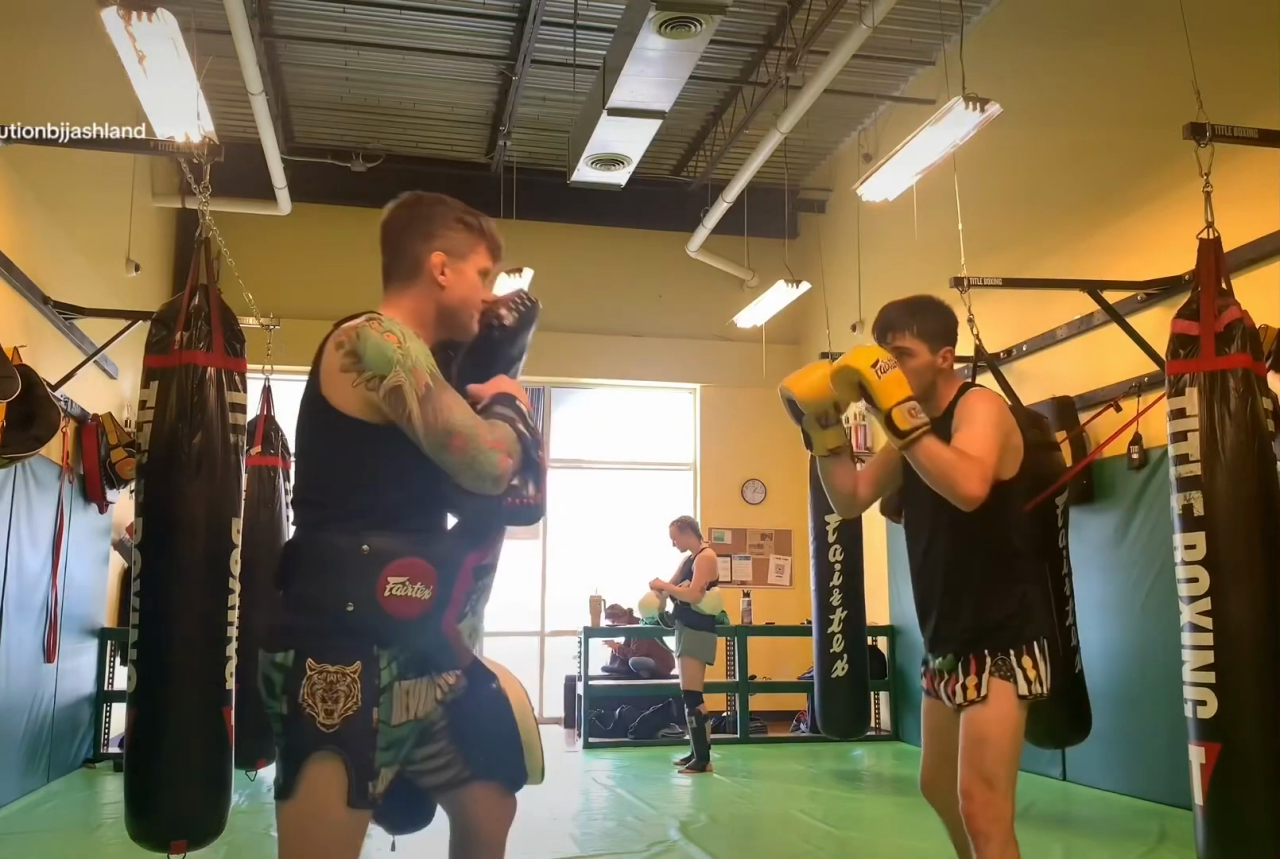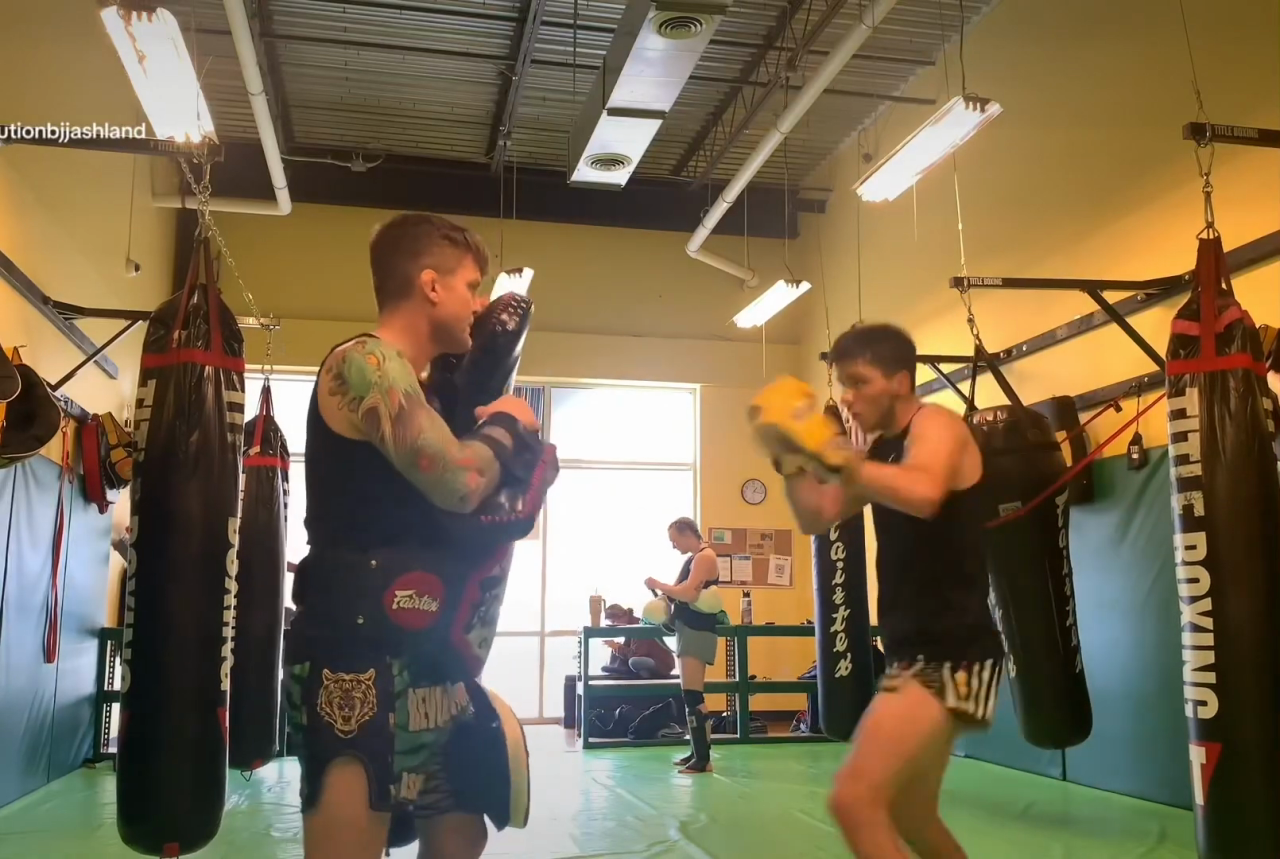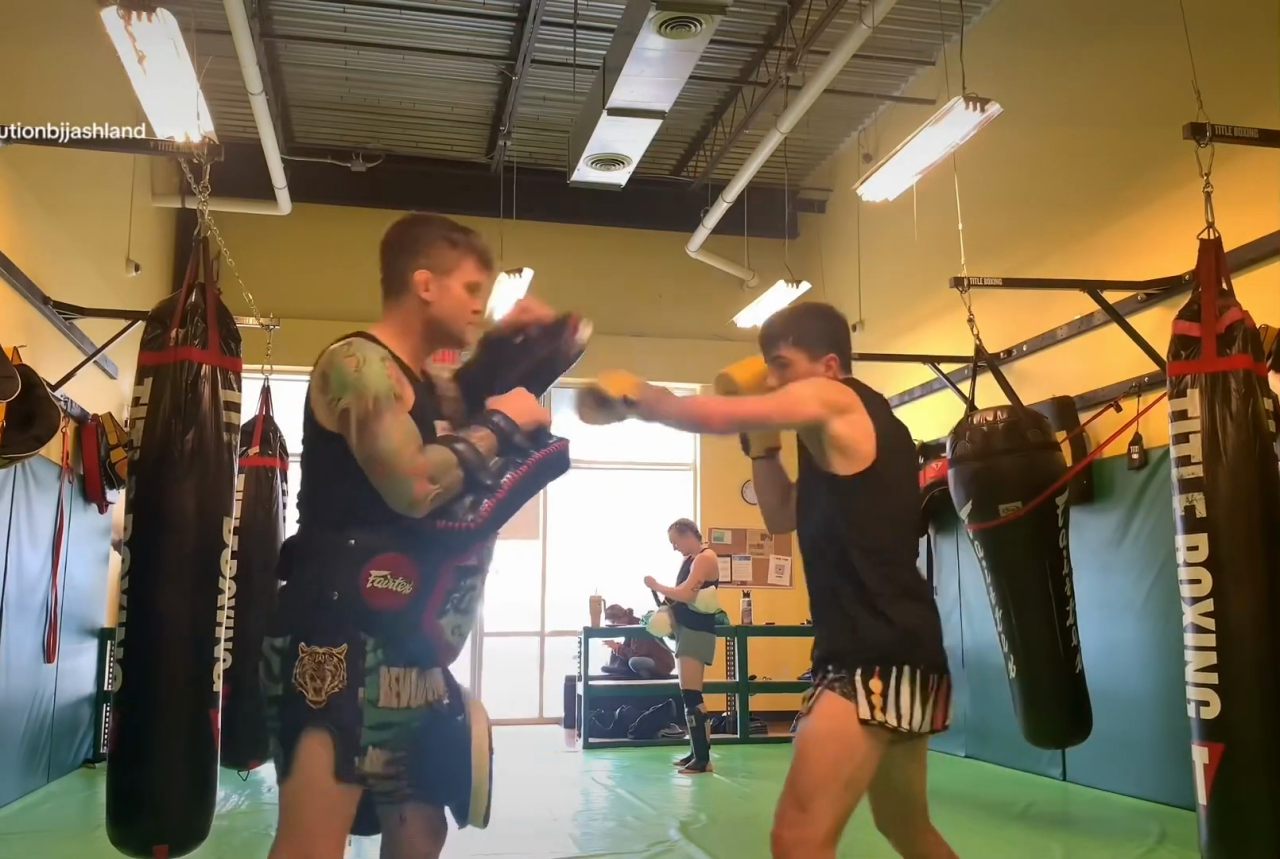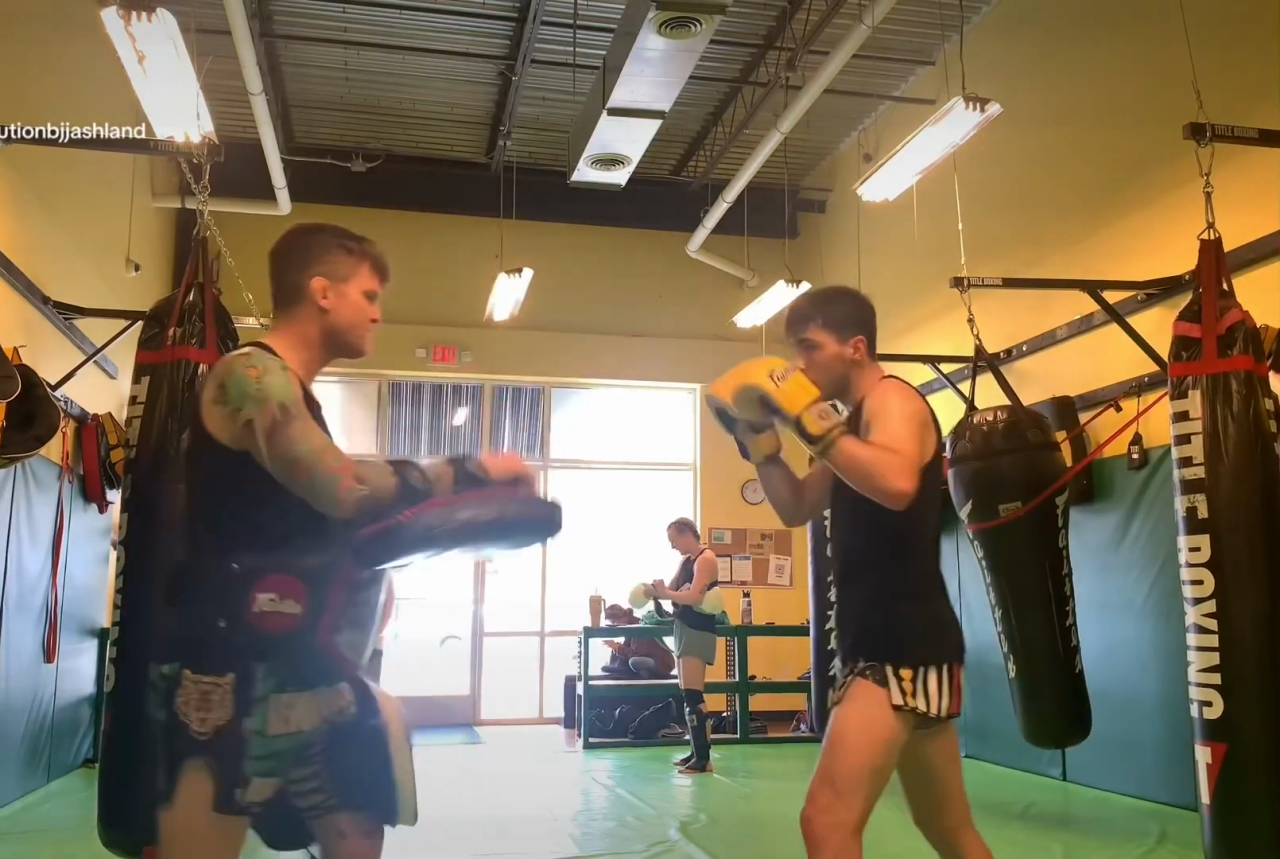
dt=0.3s
person 1, frame 1
left shoulder: (401, 356)
right shoulder: (375, 340)
right elbow: (487, 464)
right wrist: (508, 402)
left hip: (405, 642)
right hip: (347, 646)
person 1, frame 2
left shoulder: (403, 379)
right shoulder: (364, 364)
right elbow: (460, 483)
right wrist: (508, 422)
left hip: (419, 656)
right hip: (363, 658)
person 1, frame 3
left shoulder: (410, 377)
right shoulder: (356, 363)
right elbow: (414, 488)
right wrist: (500, 422)
left hip: (391, 641)
right hip: (338, 637)
person 1, frame 4
left shoulder: (290, 391)
right shoulder: (251, 374)
right elbow: (343, 490)
right wrist: (468, 472)
left hip: (297, 666)
right hip: (237, 670)
person 2, frame 1
left shoulder: (979, 406)
right shoulder: (918, 420)
left elbow: (967, 487)
right elbow: (850, 500)
left wrist: (896, 408)
right wrist: (822, 426)
left hip: (999, 641)
right hip: (949, 643)
left knee: (980, 805)
right knee: (940, 787)
person 2, frame 2
left shoulder: (936, 426)
right shoulder: (882, 448)
left elbow: (918, 493)
right elbow: (818, 518)
left wrist: (831, 450)
right wrist: (792, 453)
left hip: (949, 653)
right hip: (916, 653)
left knee: (855, 802)
person 2, frame 3
left shoulder: (830, 401)
right shoulder: (875, 425)
left elbow: (725, 414)
right elbow: (783, 518)
left wrist: (633, 394)
right wrist: (761, 439)
left hip: (876, 656)
right hip: (899, 651)
person 2, frame 4
left shoulder: (891, 399)
right shoulder: (859, 421)
left elbow: (896, 484)
right elbow: (795, 507)
right wrist: (758, 440)
left hip: (901, 647)
right hip: (894, 646)
person 3, frame 1
left shoulder: (706, 557)
right shoulder: (689, 560)
left elbow: (694, 595)
right elbow: (671, 586)
left wrist: (664, 587)
right wrist: (659, 588)
left hip: (698, 633)
right hip: (686, 631)
left knee: (692, 695)
right knee: (688, 695)
left ankle: (704, 759)
right ankle: (697, 752)
person 3, frame 2
left shoulder: (705, 557)
right shoulder: (692, 559)
left elbow: (689, 593)
right elbow: (678, 590)
left wrist: (658, 585)
right wrist: (660, 590)
left hip: (698, 632)
right hip: (687, 630)
left knee: (693, 695)
right knee: (690, 695)
left ankle: (704, 759)
right ankle: (697, 752)
person 3, frame 3
left shoulder: (705, 558)
right shoulder: (690, 560)
left elbow: (686, 594)
right elbow: (679, 594)
left wrist: (655, 586)
right wrist: (662, 593)
left hip: (697, 633)
right hip: (685, 631)
left knee: (691, 695)
right knee: (688, 695)
left ankle: (703, 759)
right ankle: (696, 752)
person 3, frame 4
left shoulder: (706, 559)
right shoulder: (687, 561)
left elbow: (694, 597)
right elbow: (672, 591)
left wrist: (665, 592)
right wrist: (654, 591)
left hip: (698, 632)
right hip: (684, 630)
left knee: (693, 695)
right knee: (687, 695)
left ankle: (704, 759)
right ankle: (696, 752)
